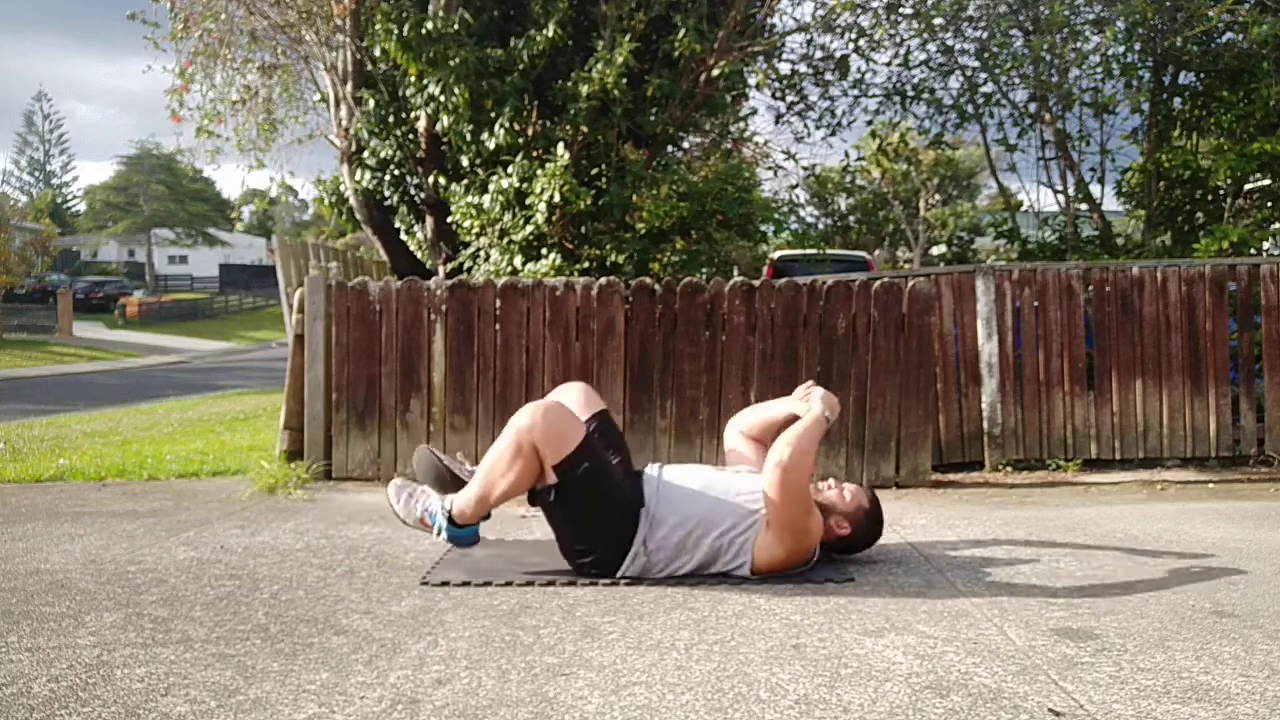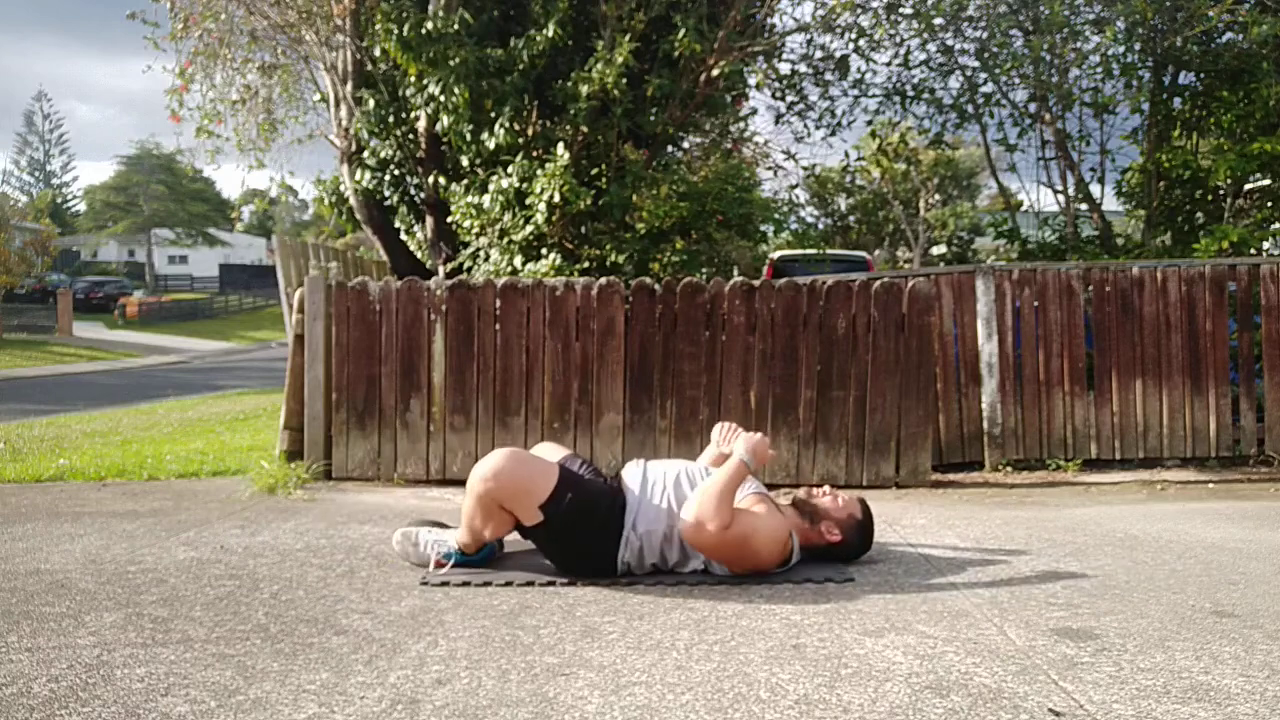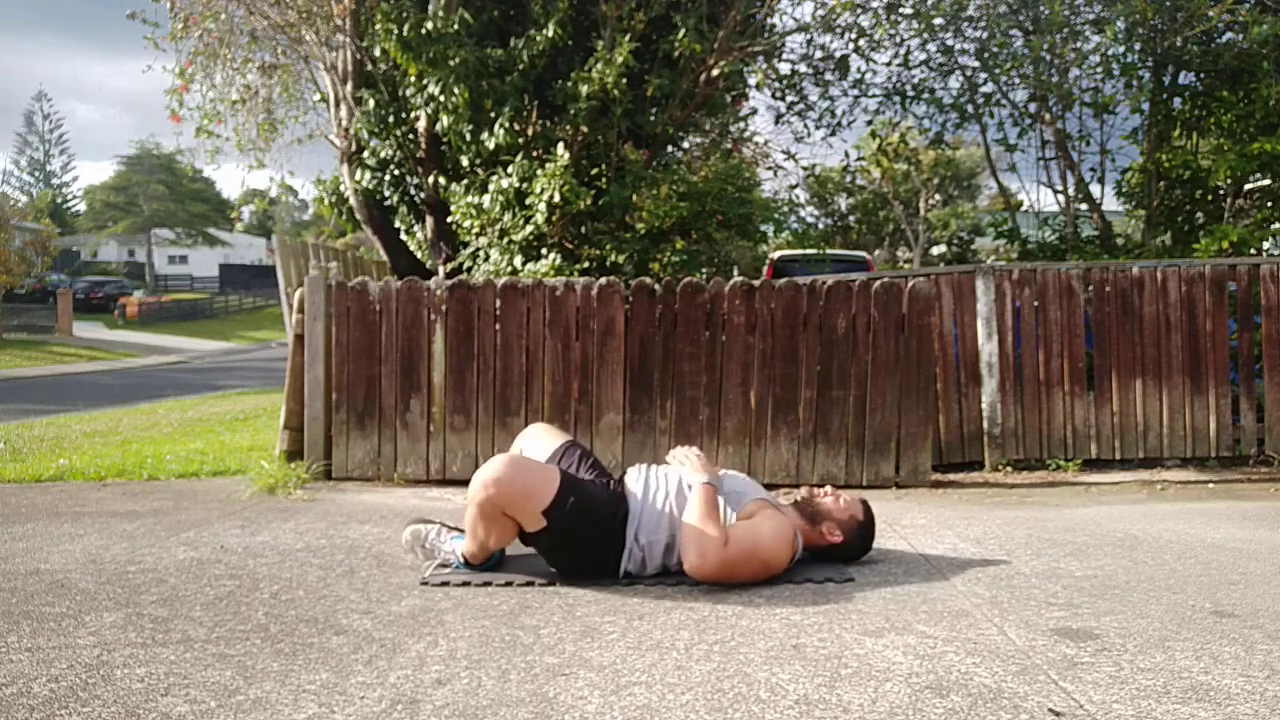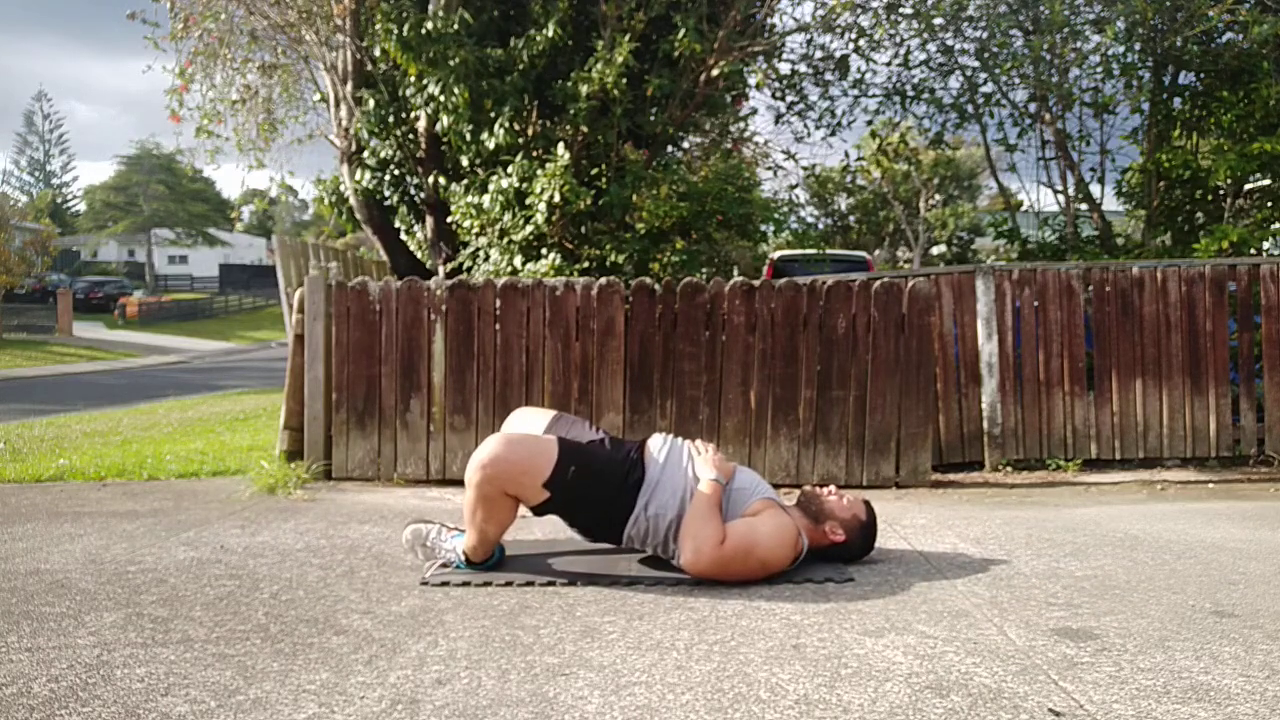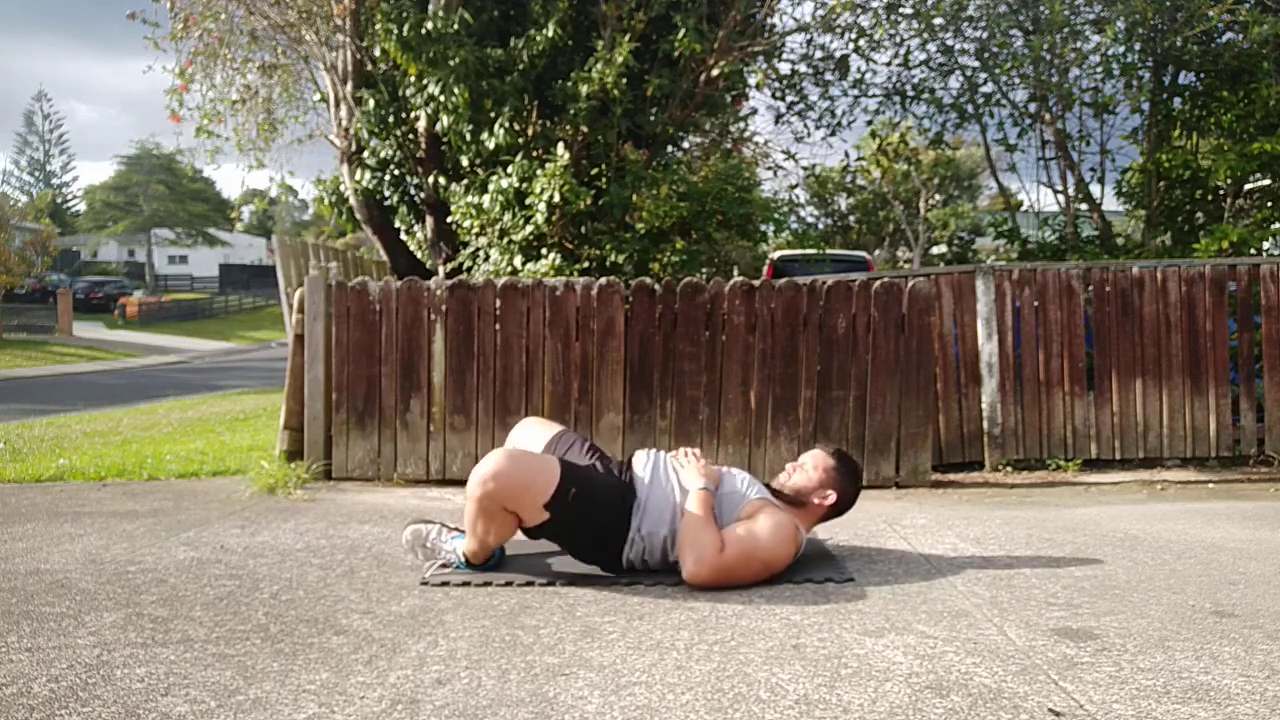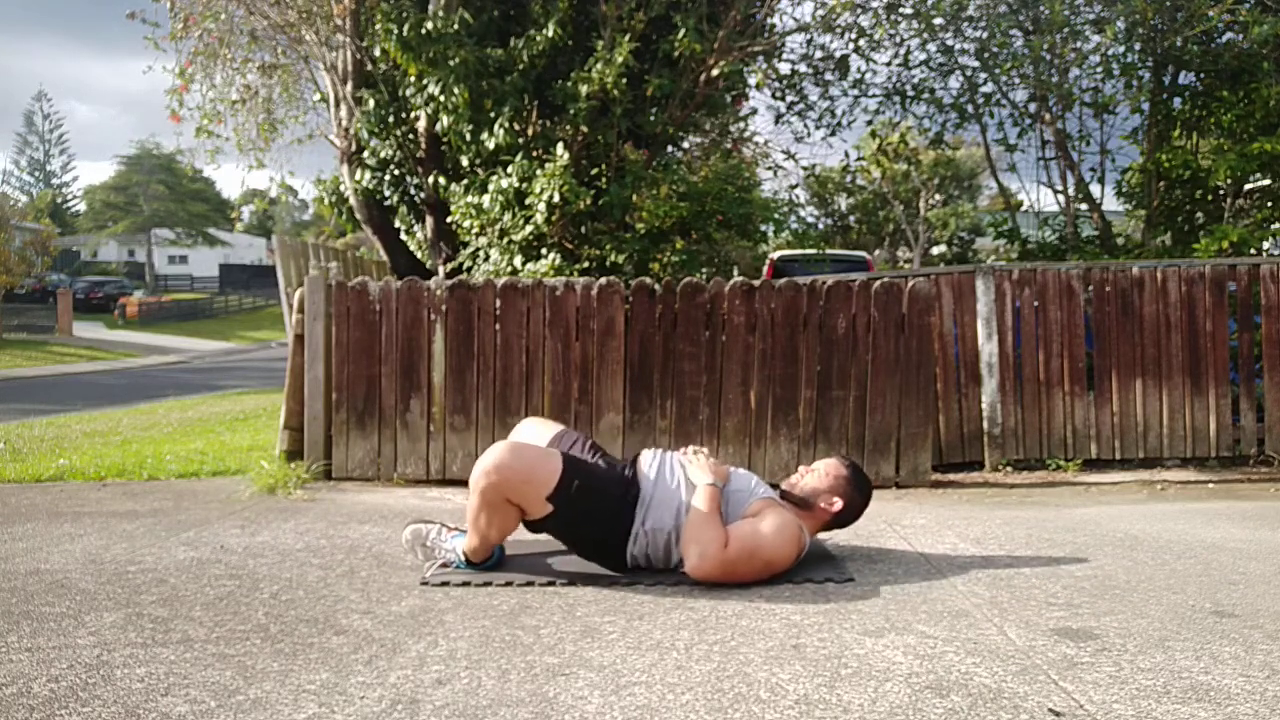
dt=0.7s
person 1, frame 1
left shoulder: (797, 538)
right shoulder: (767, 493)
left elbow: (784, 473)
right elbow: (739, 429)
left wrist: (820, 415)
right wrist: (793, 404)
left hip: (614, 538)
right hip: (629, 496)
left knee: (538, 419)
right knee: (573, 394)
left ankle: (456, 516)
right ankle: (477, 487)
person 1, frame 2
left shoulder: (773, 537)
right shoulder: (773, 512)
left elbow: (699, 524)
right elbow: (692, 487)
left wrist: (744, 459)
right wrist: (720, 450)
left hip: (608, 534)
right hip: (615, 497)
left knee: (500, 470)
right knee: (544, 454)
left ankle: (465, 547)
right ankle: (482, 531)
person 1, frame 3
left shoulder: (779, 539)
right shoulder: (770, 512)
left elbow: (702, 560)
left wrist: (702, 480)
right wrist: (693, 468)
left hip: (608, 534)
right hip: (615, 496)
left knee: (499, 475)
right knee: (535, 435)
left ankle: (470, 553)
right ankle: (484, 531)
person 1, frame 4
left shoulder: (781, 539)
right shoulder: (777, 515)
left elbow: (697, 556)
left wrist: (712, 479)
right wrist: (715, 472)
left hip: (620, 495)
left knee: (495, 457)
right knee: (522, 422)
left ankle: (473, 552)
right ankle: (482, 530)
person 1, frame 5
left shoulder: (780, 533)
right shoulder: (768, 505)
left elbow: (699, 567)
left wrist: (700, 488)
right wrist: (700, 473)
left hip: (615, 518)
right hip: (623, 482)
left knee: (497, 471)
right knee: (528, 431)
left ankle: (471, 554)
right ankle: (481, 534)
person 1, frame 6
left shoulder: (784, 533)
right shoulder: (775, 507)
left elbow: (703, 561)
left wrist: (707, 485)
right wrist: (711, 477)
left hip: (619, 515)
right hip: (630, 479)
left knee: (500, 464)
right knee: (530, 432)
left ankle: (472, 552)
right ankle: (481, 532)
